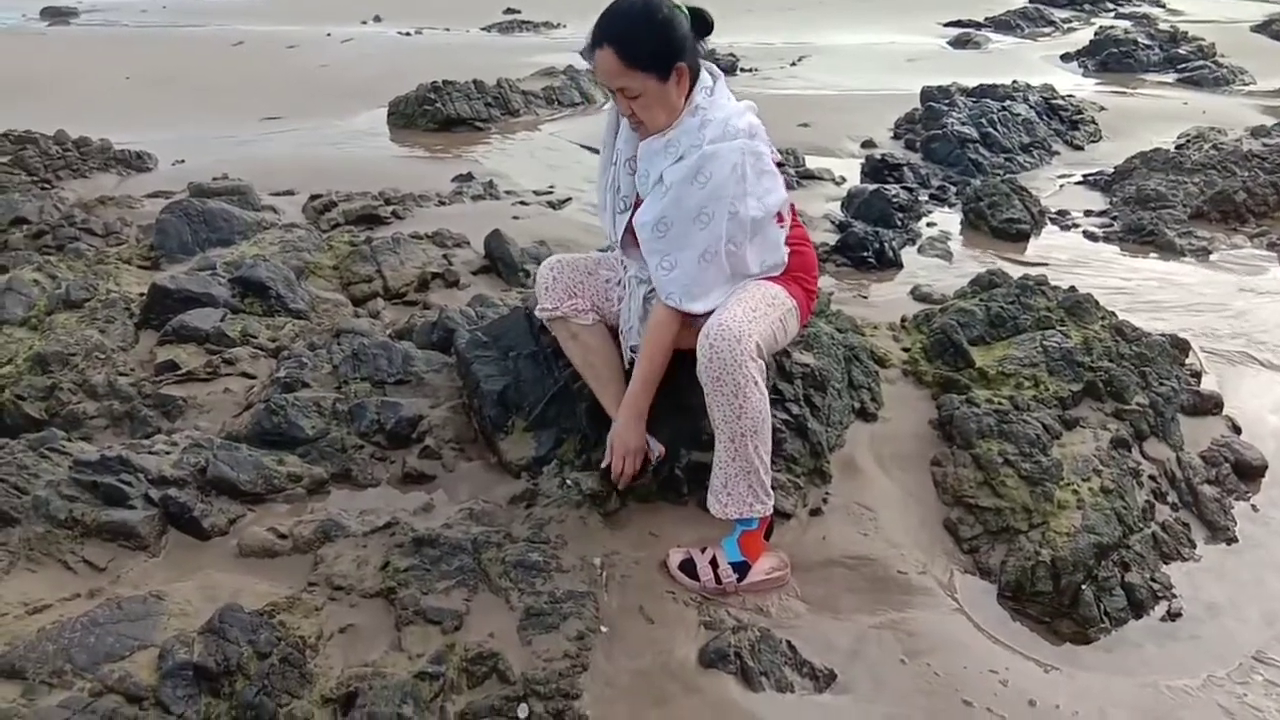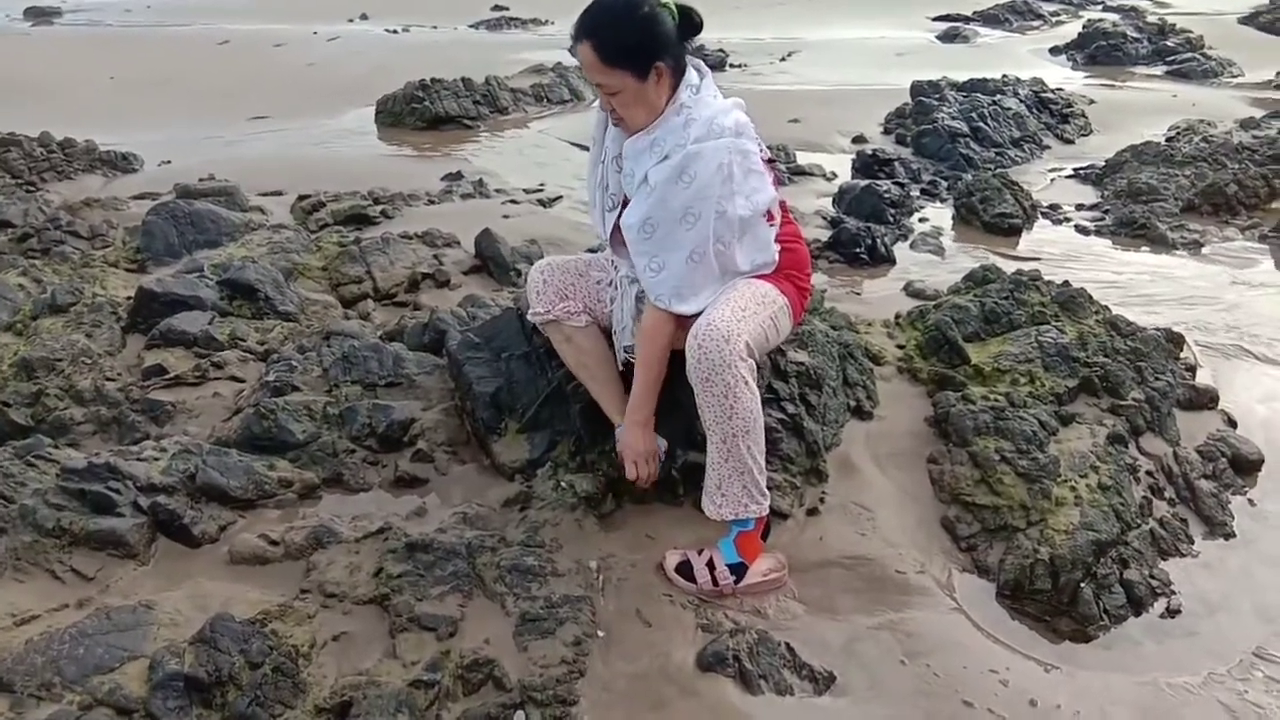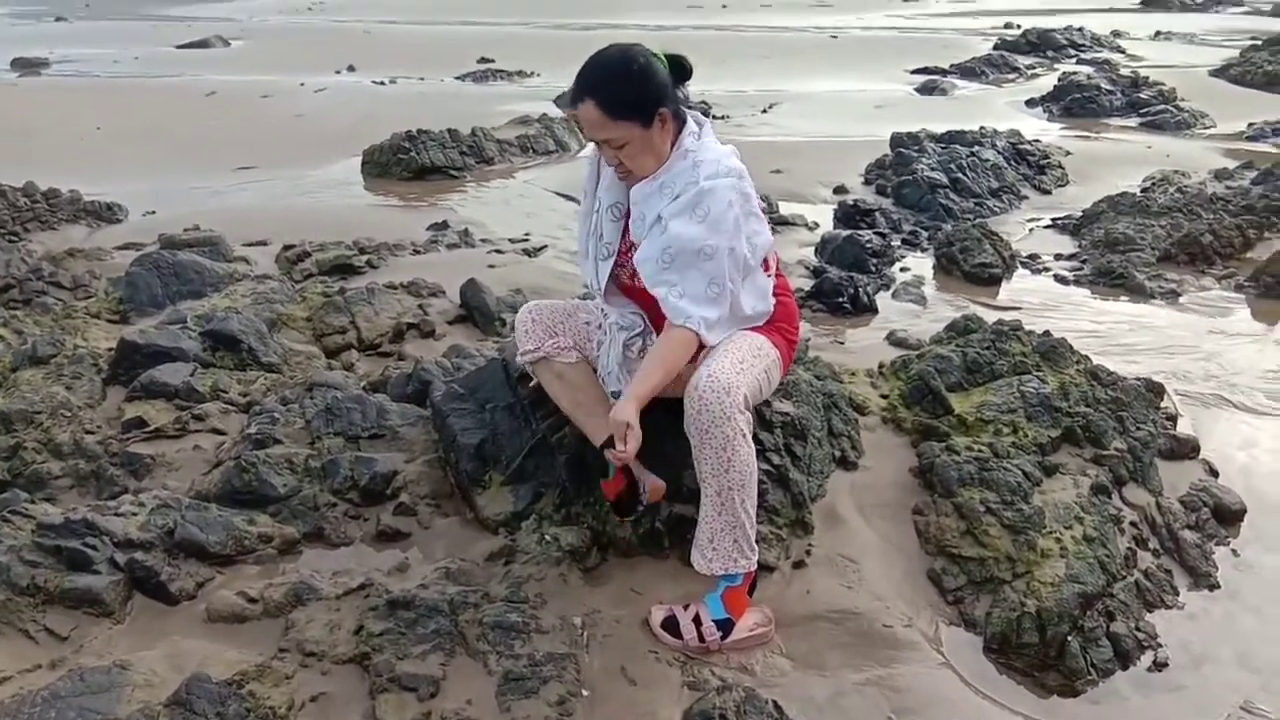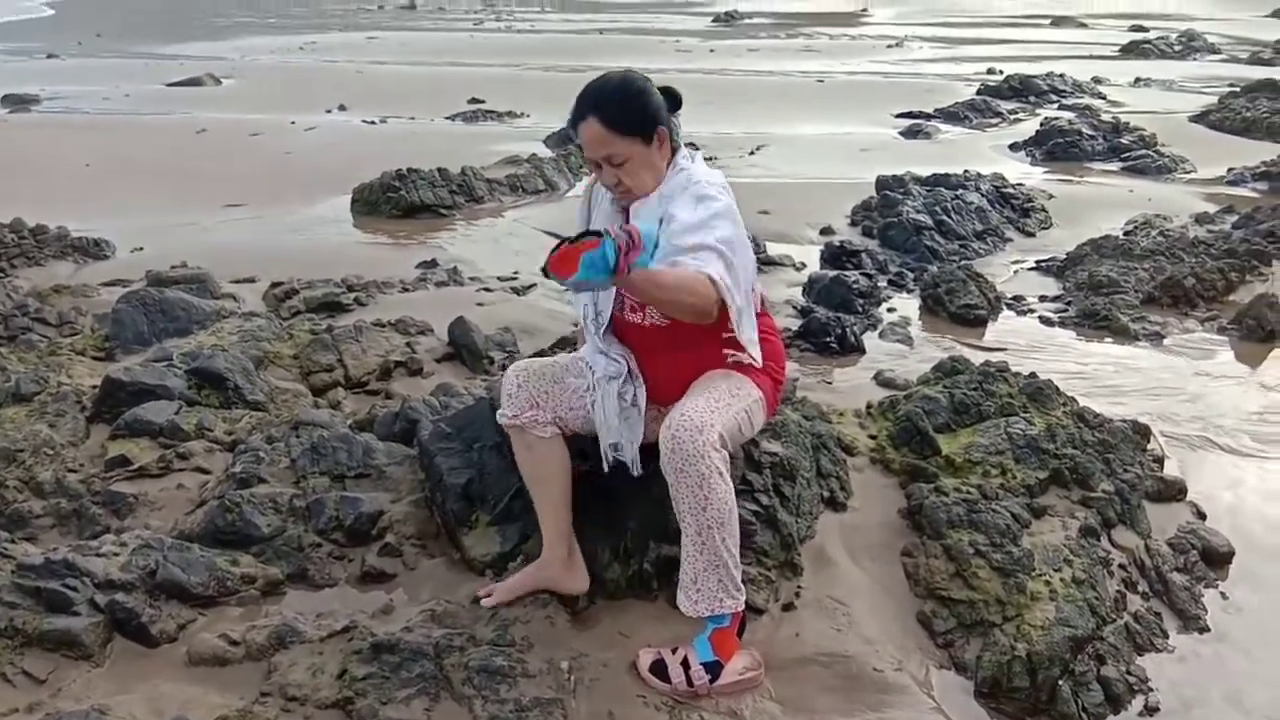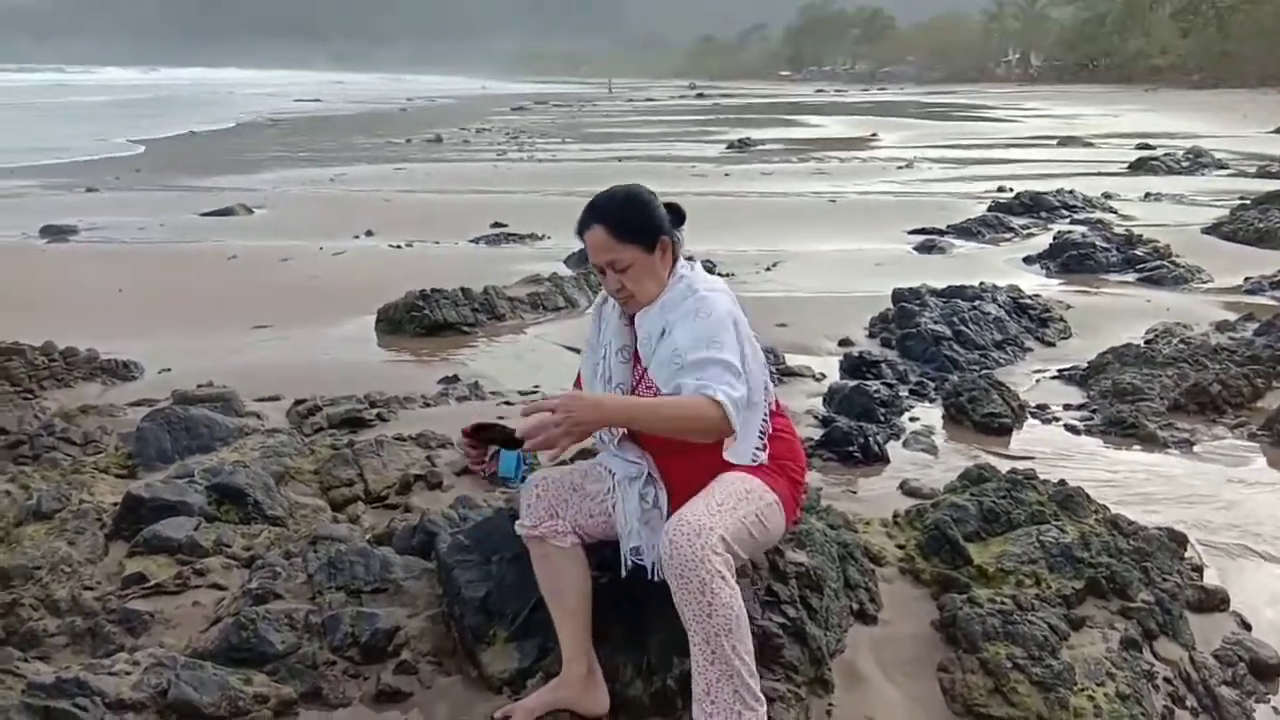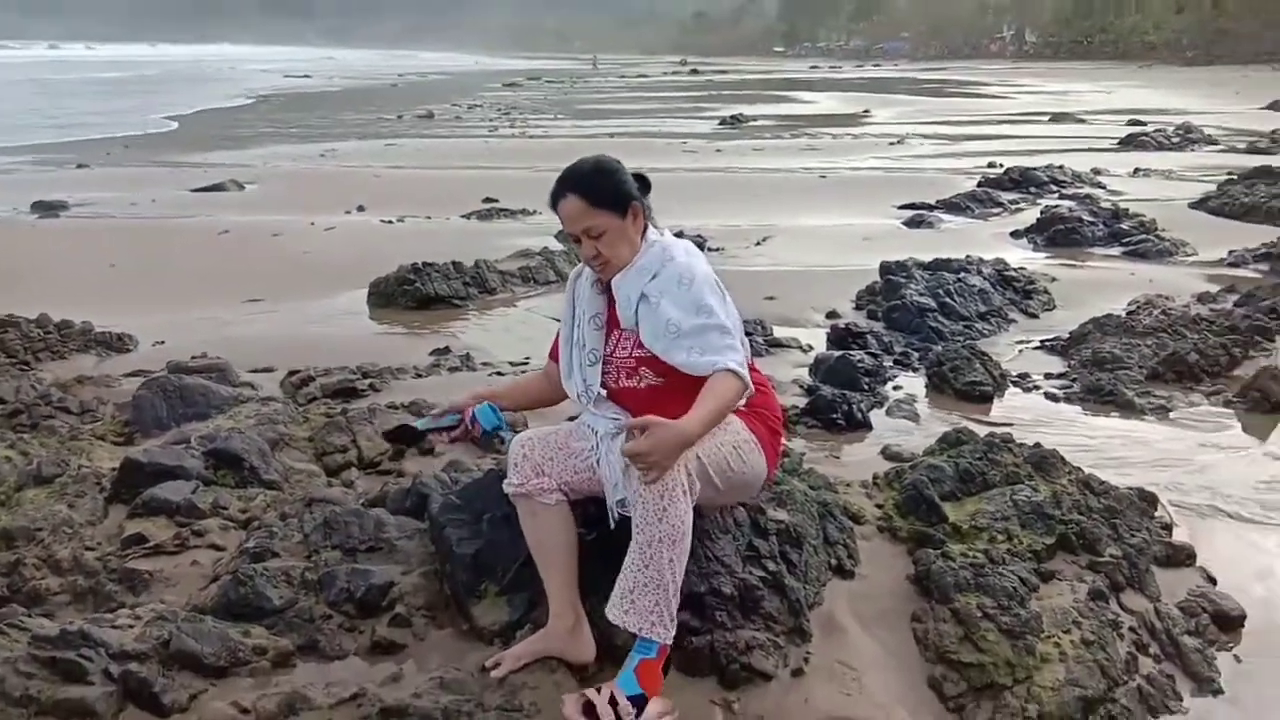
dt=0.5s
person 1, frame 1
left shoulder: (719, 150)
right shoulder: (644, 112)
left elbow: (679, 298)
right elbow: (642, 239)
left wrist: (631, 417)
left hip: (764, 276)
right hip: (669, 269)
left knee: (726, 339)
right knee: (558, 279)
left ankle: (751, 533)
right ankle: (636, 446)
person 1, frame 2
left shoulder: (705, 147)
right shoulder: (639, 107)
left elbow: (670, 297)
right elbow: (633, 233)
left wrist: (639, 420)
left hip: (756, 272)
right hip: (665, 266)
left knee: (713, 338)
right knee: (549, 282)
left ankle: (748, 533)
right ankle: (633, 443)
person 1, frame 3
left shoulder: (712, 187)
right shoulder: (621, 161)
left elbow: (696, 322)
right elbow: (611, 265)
left wrist: (631, 401)
right wrist: (575, 353)
left hip: (741, 325)
right hip: (648, 324)
left knee: (715, 393)
right knee: (537, 322)
left ankle: (734, 590)
right ankle: (630, 471)
person 1, frame 4
left shoulder: (701, 200)
right shoulder: (604, 195)
left elbow: (704, 301)
right elbow: (600, 301)
left wrist: (630, 271)
left hip: (727, 365)
right hip: (636, 368)
left knee: (689, 431)
right knee: (523, 385)
left ankle: (723, 632)
right ankle: (561, 559)
person 1, frame 5
left shoulder: (703, 307)
right shoulder: (614, 313)
left elbow: (717, 414)
right elbow: (584, 411)
left wrist: (610, 409)
right wrist: (514, 436)
left hip: (753, 475)
right hip: (658, 475)
left knee: (690, 538)
right knee: (543, 498)
right ankle: (580, 676)
person 1, frame 6
left shoulder: (678, 272)
right shoulder: (587, 284)
left elbow: (731, 372)
right elbow: (560, 376)
left wrist: (683, 433)
right wrist: (486, 400)
left hip: (731, 430)
right hip: (638, 429)
left knee: (664, 468)
right knee: (530, 455)
left ankle: (647, 663)
right ankle: (567, 626)
